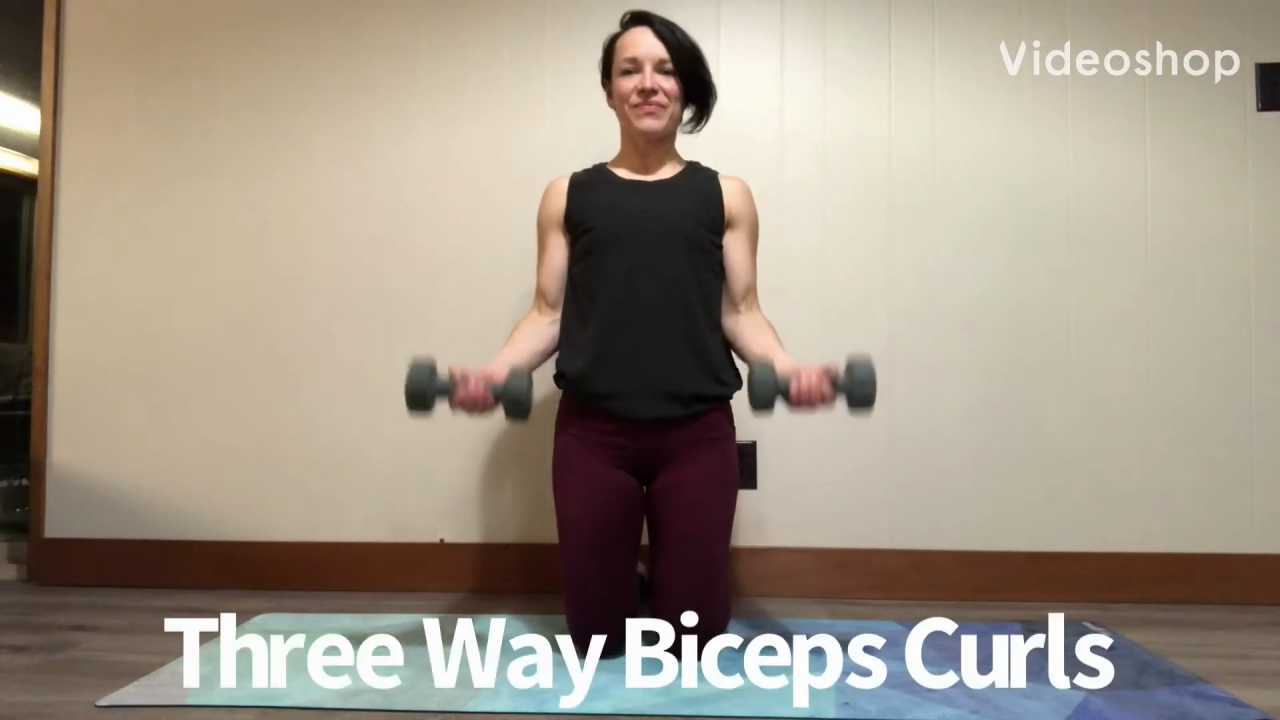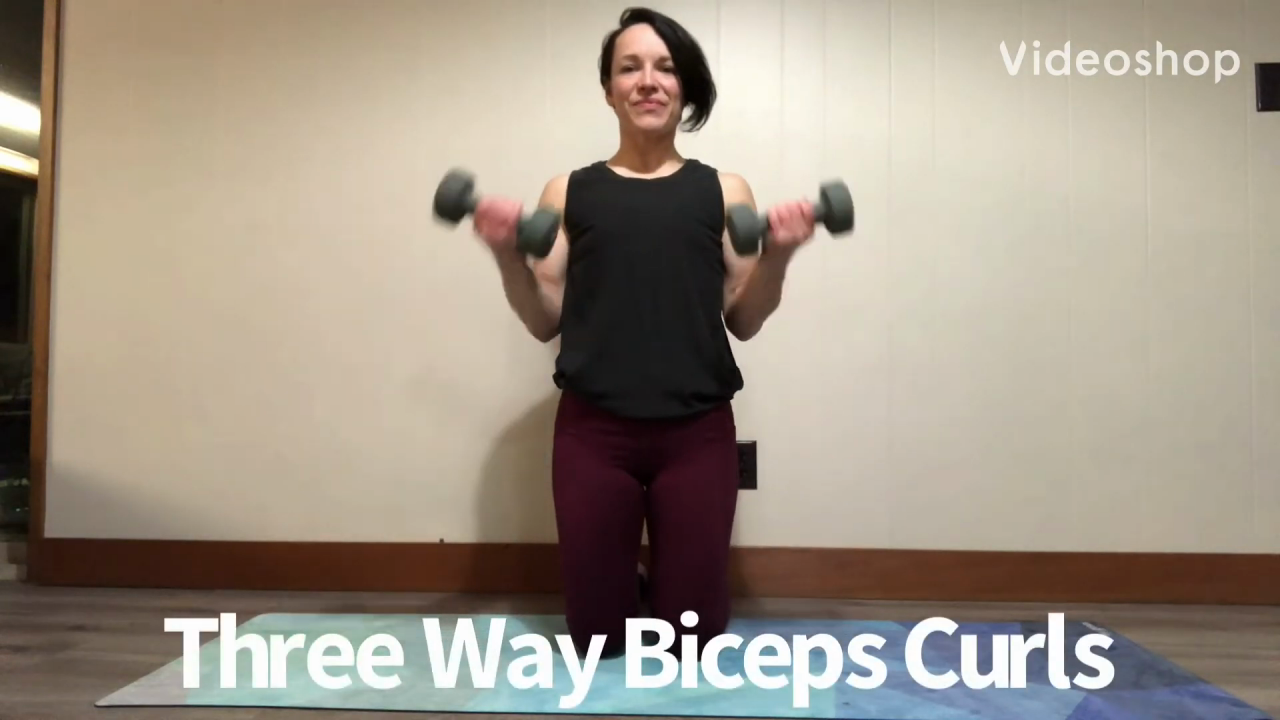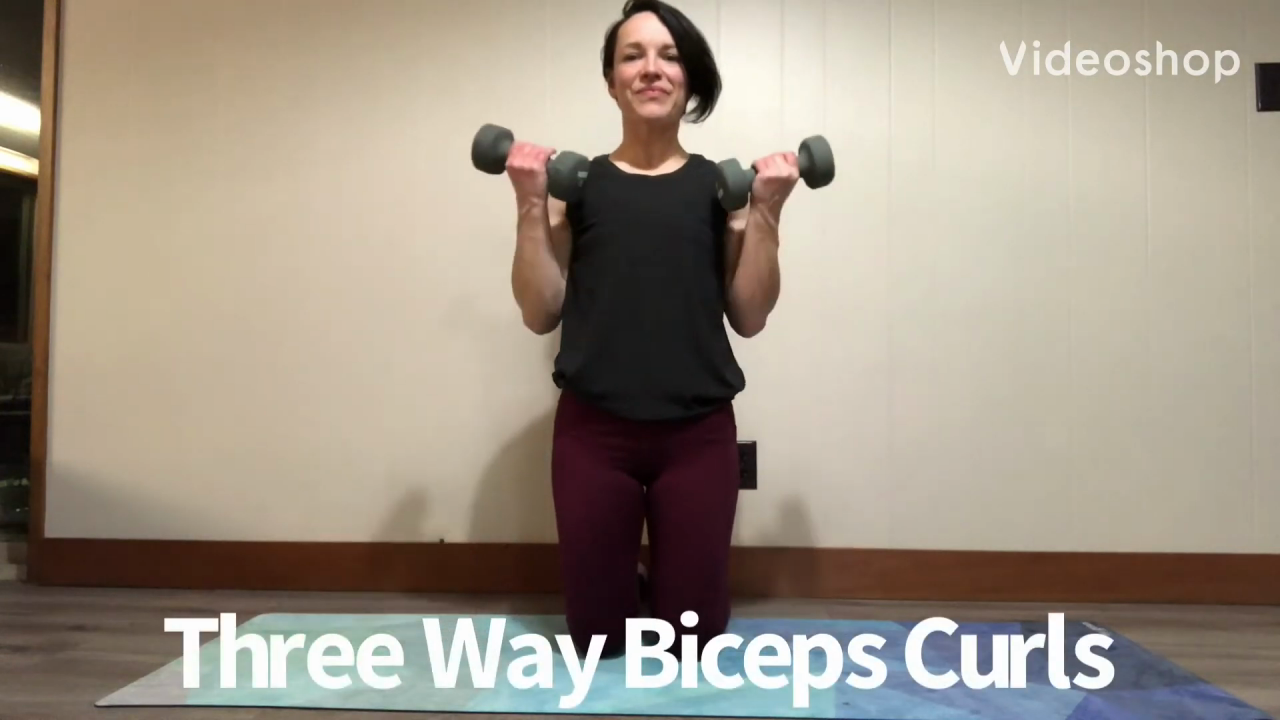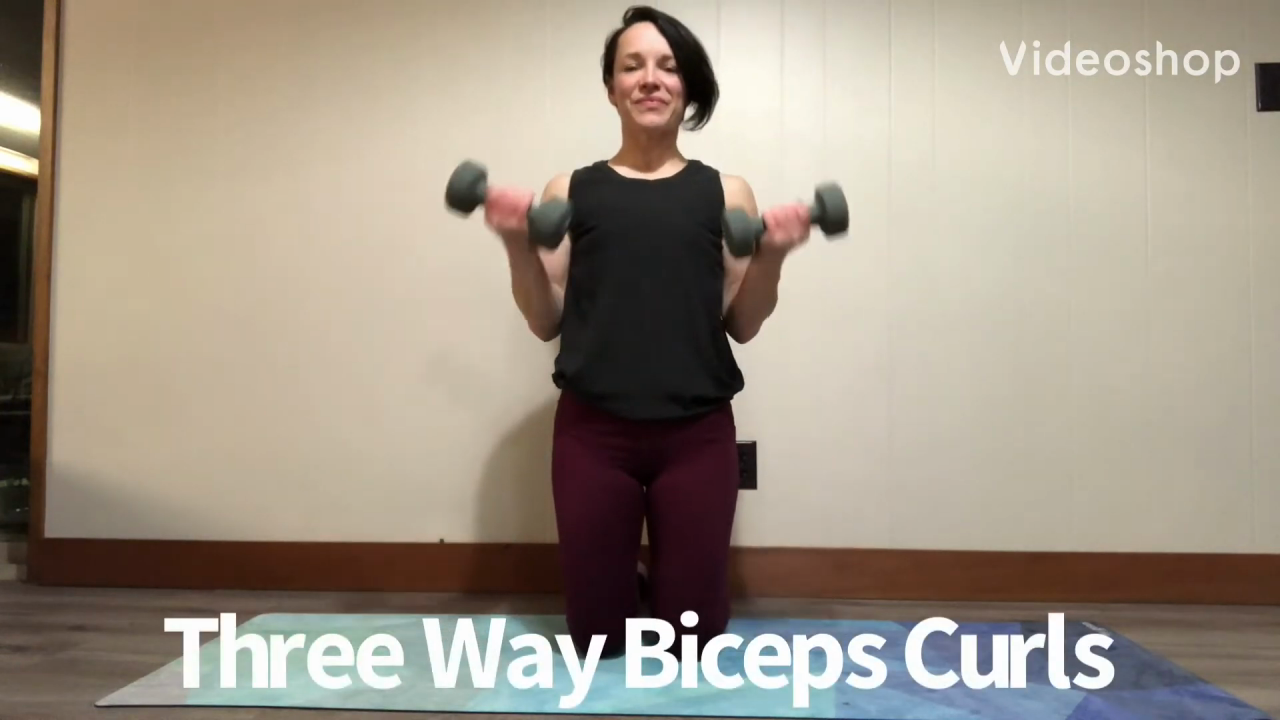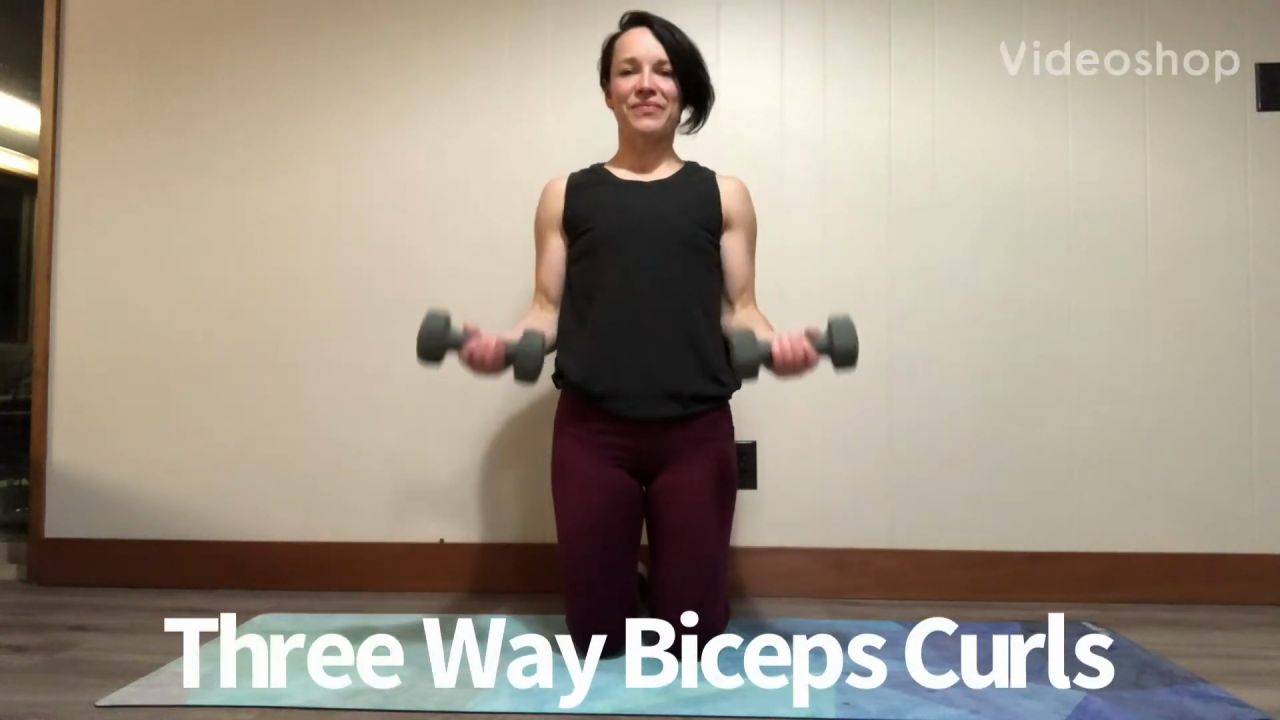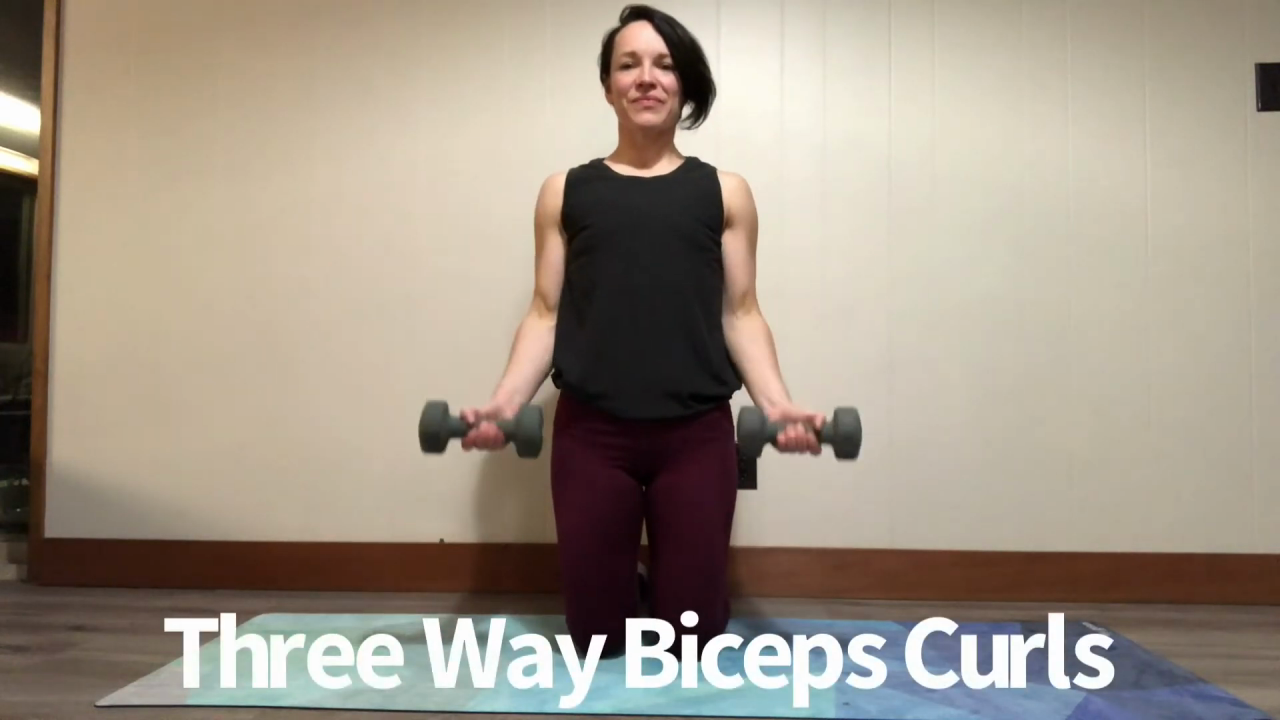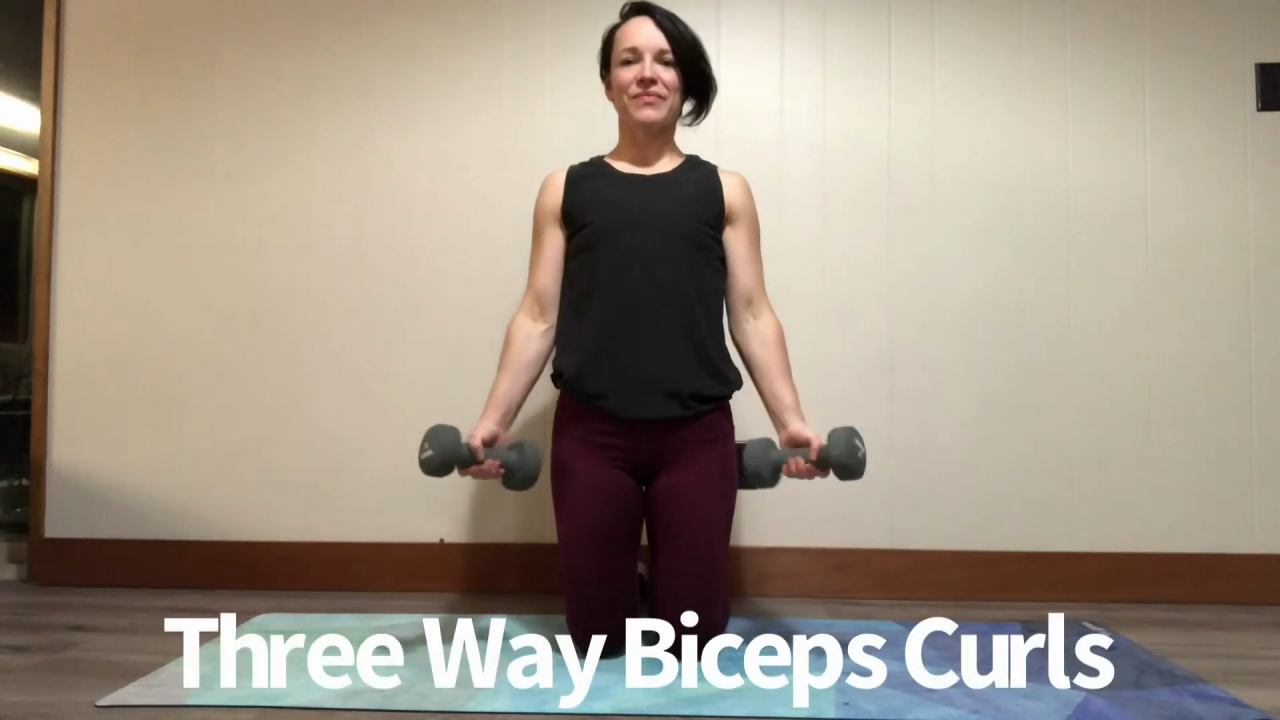
dt=0.4s
person 1, frame 1
left shoulder: (726, 195)
right shoulder: (568, 194)
left elbow: (739, 312)
right elbow: (548, 313)
left wrist: (789, 370)
right wrist: (495, 372)
left hip: (698, 433)
right hip: (592, 432)
left knee: (695, 633)
right knee: (595, 632)
left ankle: (664, 584)
right ankle: (629, 584)
person 1, frame 2
left shoulder: (724, 191)
right shoulder: (568, 192)
left elbow: (742, 318)
right elbow: (546, 319)
left wrist: (776, 260)
right wrist: (509, 256)
left hip: (698, 432)
right hip: (592, 430)
left knee: (694, 634)
right knee: (595, 634)
left ankle: (660, 580)
right ankle: (627, 583)
person 1, frame 3
left shoulder: (727, 185)
right shoulder: (573, 183)
left elbow: (750, 317)
right elbow: (540, 313)
left wrist: (766, 211)
right wrist: (531, 202)
left hip: (698, 433)
right hip: (592, 431)
left knee: (694, 635)
right knee: (597, 633)
left ankle: (661, 582)
right ankle: (627, 585)
person 1, frame 4
left shoulder: (726, 193)
right shoulder: (569, 191)
left elbow: (743, 325)
right elbow: (547, 321)
left wrist: (771, 256)
right wrist: (517, 244)
left hip: (698, 433)
right hip: (592, 431)
left knee: (694, 634)
right knee: (597, 634)
left ankle: (662, 581)
right ankle: (628, 583)
person 1, frame 5
left shoulder: (724, 194)
right shoulder: (566, 195)
left elbow: (737, 313)
right elbow: (550, 314)
left wrist: (775, 342)
right wrist: (505, 343)
left hip: (697, 433)
right hip: (591, 431)
left knee: (694, 633)
right knee: (596, 633)
left ankle: (661, 585)
right ankle: (629, 585)
person 1, frame 6
left shoulder: (725, 192)
right shoulder: (565, 191)
left elbow: (740, 313)
right elbow: (546, 314)
left wrist: (778, 404)
right wrist: (504, 402)
left hip: (697, 434)
right hip: (590, 433)
left knee: (694, 634)
right knee: (596, 635)
left ankle: (661, 581)
right ankle: (629, 588)
person 1, frame 7
left shoulder: (725, 190)
right shoulder: (565, 189)
left elbow: (751, 314)
right elbow: (538, 315)
left wrist: (790, 419)
right wrist: (495, 419)
left hip: (697, 435)
right hip: (590, 433)
left knee: (694, 633)
right knee: (595, 634)
left ankle: (661, 586)
right ankle: (627, 587)
